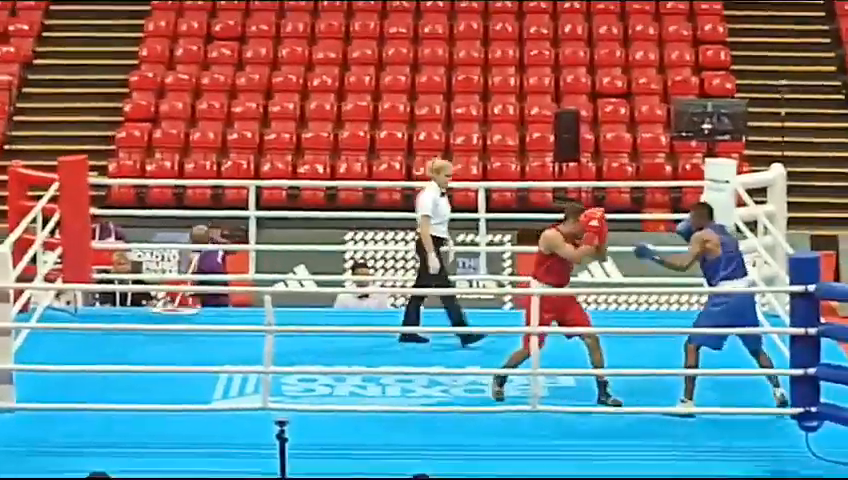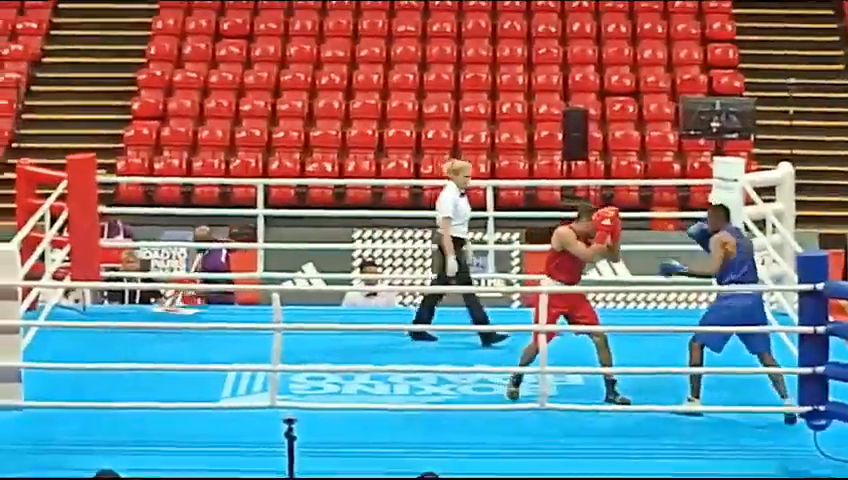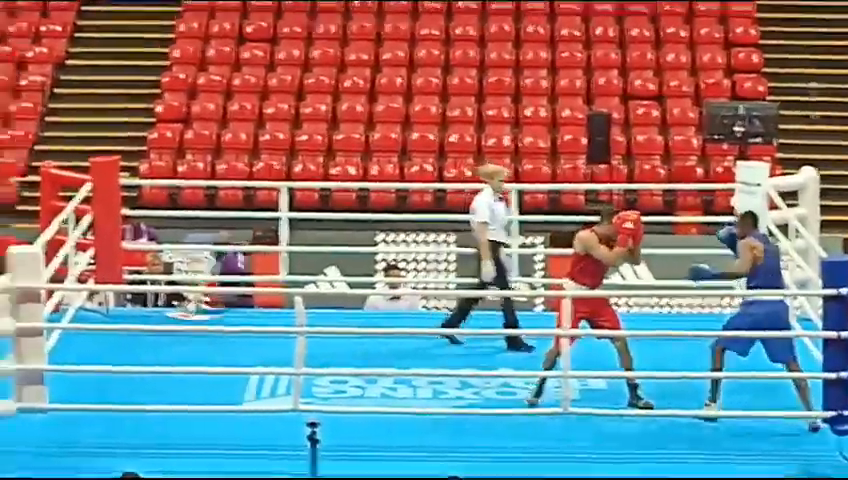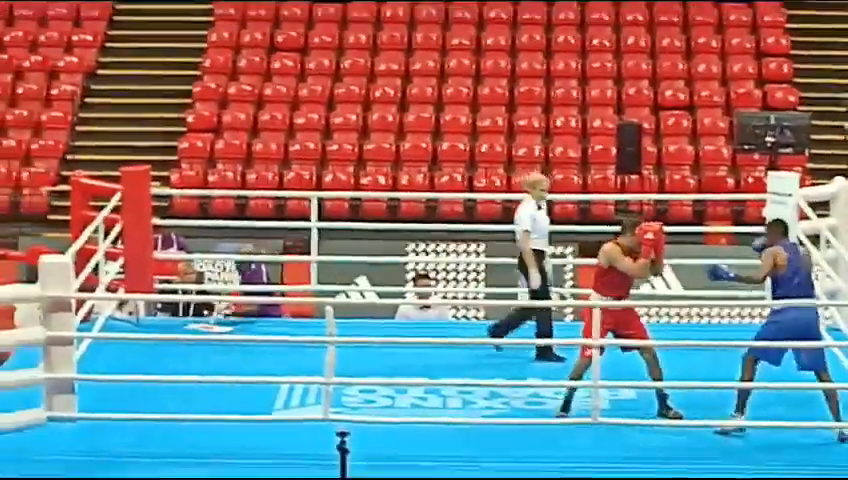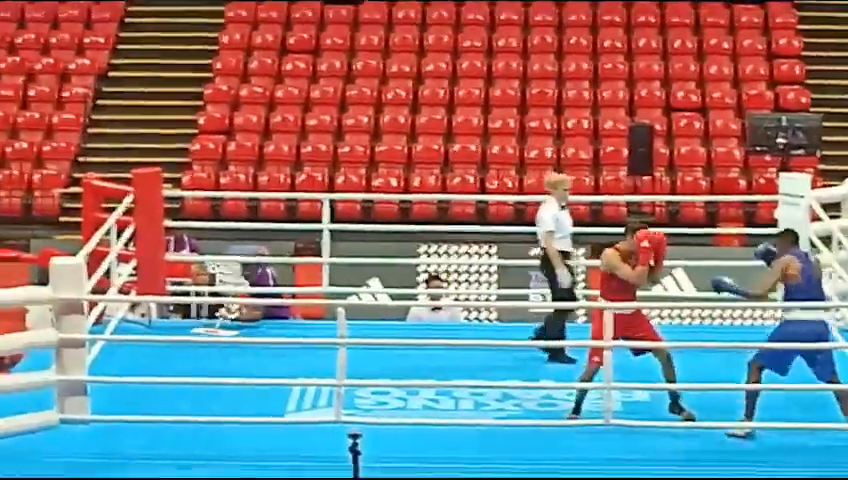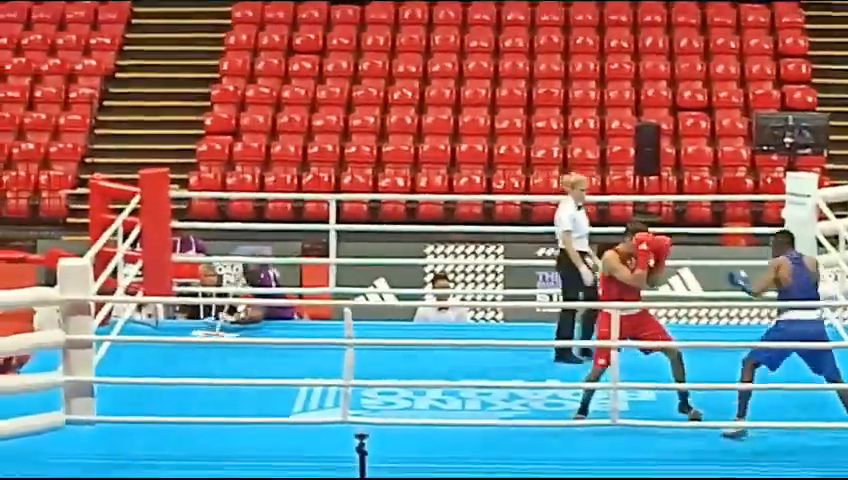
dt=0.1s
person 1, frame 1
left shoulder: (701, 236)
right shoulder: (727, 234)
left elbow: (683, 265)
left wrist: (652, 255)
left hip: (724, 297)
right hip: (744, 294)
left knee: (692, 346)
right knee: (755, 348)
left ankle: (687, 402)
right ankle: (777, 389)
person 1, frame 2
left shoulder: (718, 238)
right shoulder: (744, 238)
left elbow: (712, 270)
left wrist: (680, 270)
right wrist: (704, 241)
left hip: (731, 299)
right hip: (754, 299)
left knee: (697, 345)
right knee: (765, 355)
left ankle: (694, 400)
right ankle: (786, 401)
person 1, frame 3
left shoulder: (745, 243)
right shoulder: (772, 245)
left elbow: (742, 270)
left wrist: (709, 273)
right wrist: (733, 245)
left hip: (755, 306)
right hip: (778, 307)
left knee: (719, 348)
right knee: (791, 362)
left ankle: (712, 405)
right ankle: (812, 414)
person 1, frame 4
left shoulder: (771, 253)
right shoulder: (803, 253)
left elbow: (759, 277)
left wrist: (729, 275)
left hip: (784, 315)
right hip: (808, 315)
left knee: (750, 361)
right knee: (822, 374)
left ankle: (738, 418)
person 1, frame 5
left shoulder: (782, 262)
right shoulder: (814, 262)
left elbow: (761, 293)
left wrist: (731, 287)
left hip: (794, 325)
right hip: (818, 326)
left knee: (755, 366)
left ankle: (747, 424)
person 1, frame 6
left shoulder: (777, 263)
right shoulder: (812, 262)
left elbow: (757, 292)
left wrist: (741, 282)
left hip: (787, 326)
right hip: (814, 324)
left knee: (748, 365)
left ankle: (739, 422)
person 2, frame 1
left shoulder: (576, 237)
right shoulder: (551, 236)
left elbow: (601, 256)
right elbow: (579, 258)
left wrist: (601, 232)
right wrist: (592, 230)
left hip: (563, 295)
right hip: (540, 296)
left knee: (592, 339)
right knee: (531, 347)
left ankle: (603, 392)
right ankle: (499, 380)
person 2, frame 2
left shoulder: (589, 236)
right shoulder: (563, 233)
left elbow: (615, 257)
right elbow: (590, 257)
left wrist: (613, 233)
right wrist: (603, 230)
left hip: (574, 292)
right hip: (552, 292)
left knee: (600, 337)
right knee: (539, 342)
left ankle: (611, 390)
right ankle: (515, 380)
person 2, frame 3
left shoulder: (611, 239)
right shoulder: (586, 237)
left elbow: (635, 260)
right elbow: (613, 261)
left wrist: (635, 236)
right wrist: (625, 233)
left hip: (595, 296)
right hip: (574, 296)
left knee: (621, 342)
right knee: (560, 346)
left ankle: (633, 395)
right ankle: (538, 391)
person 2, frame 4
left shoulder: (634, 249)
right shoulder: (610, 250)
left elbow: (656, 272)
right elbow: (639, 273)
left wrist: (658, 247)
right wrist: (648, 243)
left hip: (623, 308)
right hip: (600, 309)
left knee: (649, 353)
right knee: (586, 359)
left ankle: (663, 404)
right ankle: (566, 405)
person 2, frame 5
left shoulder: (636, 254)
right shoulder: (610, 255)
left elbow: (653, 278)
right elbow: (637, 280)
left wrist: (658, 254)
right wrist: (645, 252)
left hip: (631, 312)
right hip: (608, 314)
left knee: (664, 354)
right knee: (594, 364)
left ankle: (675, 403)
right ankle: (577, 408)
person 2, frame 6
left shoulder: (636, 255)
right shoulder: (611, 257)
left elbow: (653, 281)
right elbow: (636, 283)
left wrist: (661, 257)
right wrist: (644, 254)
left hip: (638, 313)
right hip: (613, 316)
left knee: (674, 352)
right knee: (599, 367)
left ankle: (684, 402)
right ankle: (583, 409)
person 3, frame 1
left shoulder: (441, 193)
right shoulder: (429, 195)
right elbow: (424, 228)
left wrist: (447, 244)
right wrist: (431, 255)
left hip: (434, 244)
right hip: (428, 245)
left knee: (422, 288)
right knee: (445, 289)
left ankle: (408, 332)
right ankle: (464, 334)
person 3, frame 2
left shoulder: (460, 194)
right shoulder: (448, 196)
right elbow: (445, 229)
left wrist: (465, 246)
right wrist: (451, 256)
left hip: (456, 245)
right hip: (450, 246)
left knee: (440, 287)
right knee: (467, 288)
left ankle: (418, 328)
right ankle: (487, 335)
person 3, frame 3
left shoulder: (497, 198)
right shoulder: (484, 201)
right elbow: (481, 234)
left wrist: (501, 251)
right wrist: (487, 261)
left hip: (493, 249)
right hip: (487, 250)
left knee: (478, 292)
right knee: (505, 292)
left ankle: (449, 327)
right ankle: (513, 340)
person 3, frame 4
left shoulder: (539, 206)
right shoulder: (527, 210)
right elbow: (525, 244)
left wrist: (542, 263)
right wrist: (533, 270)
left hip: (537, 258)
right hip: (529, 259)
left knee: (537, 303)
right knee: (543, 303)
left ankle: (499, 330)
right ankle: (544, 351)
person 3, frame 5
left shoulder: (561, 207)
right shoulder: (549, 210)
right elbow: (549, 243)
left wrist: (570, 261)
right wrist: (560, 270)
left hip: (561, 258)
right hip: (552, 260)
left knee: (568, 302)
right knee: (563, 303)
left ankle: (543, 335)
right ankle: (556, 352)
person 3, frame 6
left shoulder: (578, 207)
right shoulder: (566, 210)
right elbow: (568, 244)
left wrist: (592, 259)
right wrist: (583, 268)
left hip: (581, 258)
right hip: (569, 261)
left knee: (592, 302)
right knee: (570, 305)
left ankle: (585, 346)
right ankle: (562, 351)
